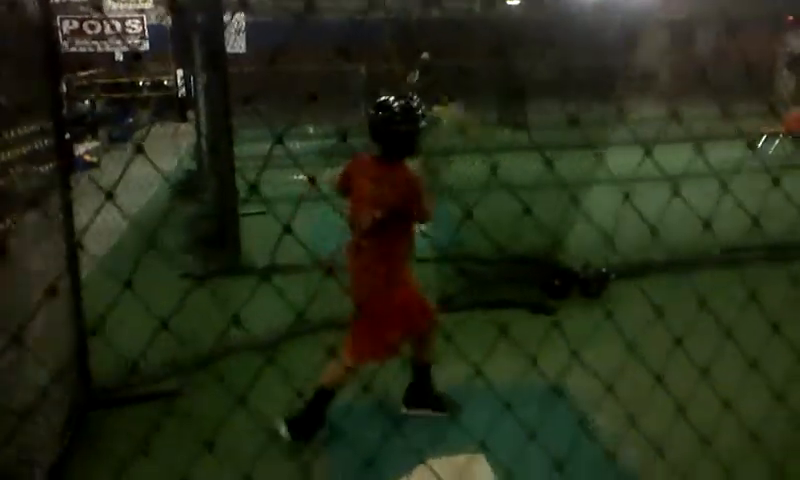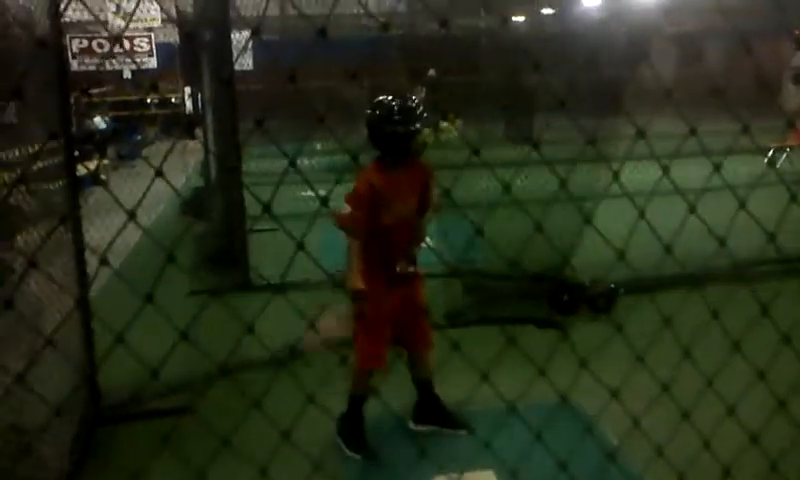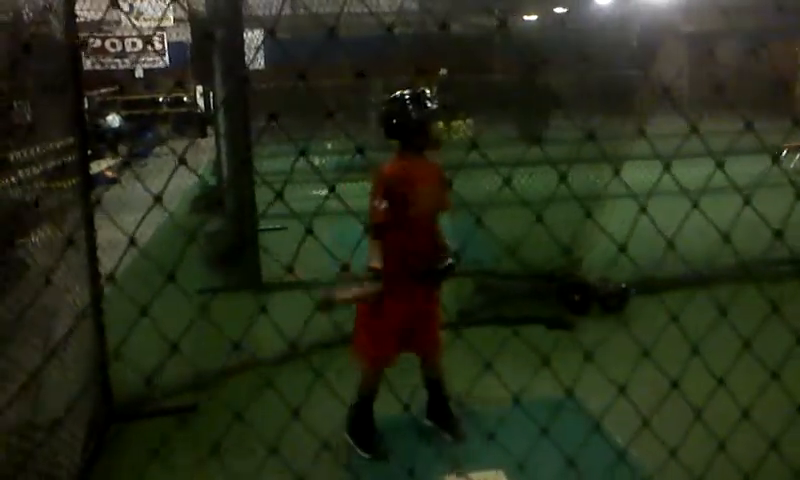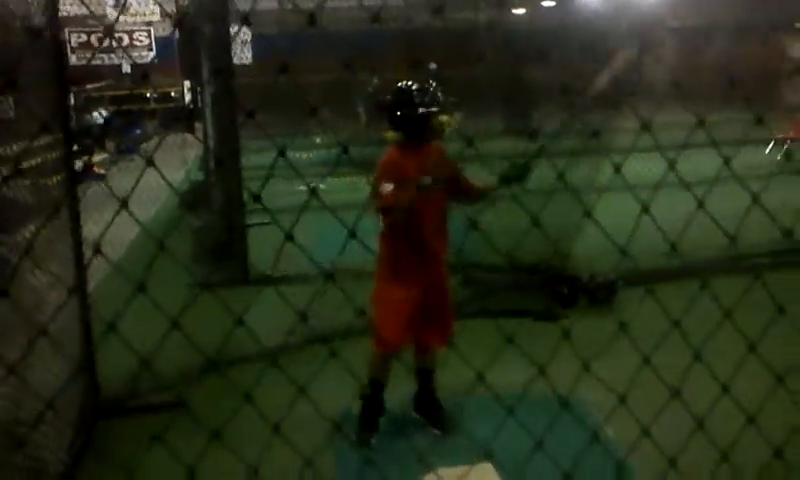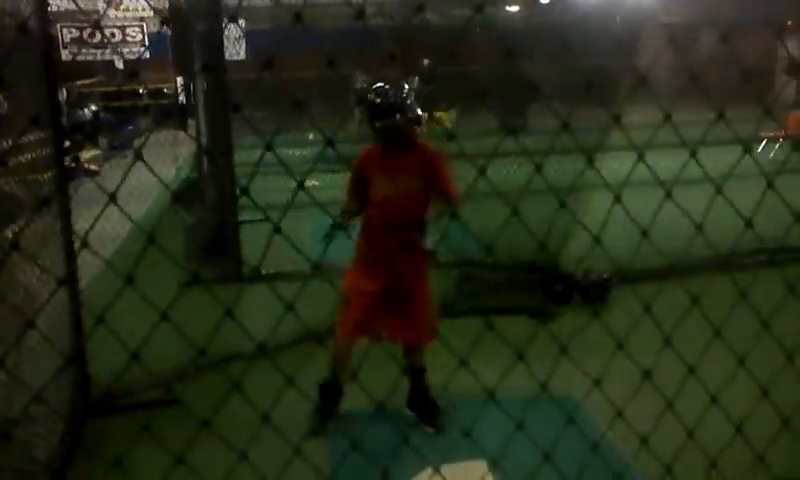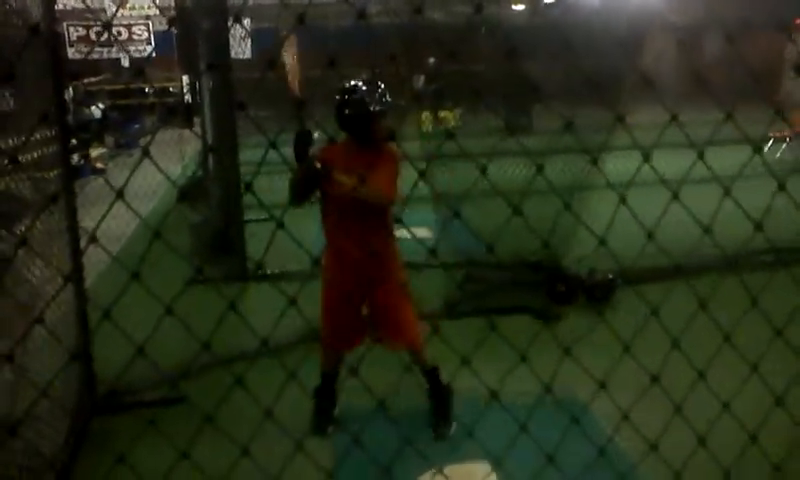
dt=0.5s
person 1, frame 1
left shoulder: (361, 164)
right shoulder: (407, 180)
left elbow: (339, 187)
right elbow: (422, 214)
left hip: (386, 269)
right hip: (383, 274)
left knee: (423, 321)
right knee: (361, 349)
left ankle: (420, 391)
right ankle: (307, 416)
person 1, frame 2
left shoulder: (419, 171)
right shoulder: (369, 183)
right elbow: (355, 237)
left wrist: (411, 256)
right wrist: (356, 280)
left hip: (404, 272)
right hip: (375, 279)
left knee: (418, 340)
right knee: (370, 354)
left ankle: (427, 407)
right ankle: (351, 421)
person 1, frame 3
left shoulder: (433, 169)
right shoulder: (391, 174)
right elbow: (379, 230)
left wrist: (442, 251)
right wrist: (377, 267)
left hip: (425, 274)
right hip: (394, 277)
left knee: (428, 343)
right knee: (378, 351)
left ankle: (437, 405)
right ankle: (360, 418)
person 1, frame 4
left shoulder: (437, 154)
right shoulder: (392, 163)
left elbow: (466, 194)
right elbow: (390, 211)
left wrist: (501, 183)
right wrist: (422, 184)
left hip: (433, 261)
right hip: (400, 265)
left knee: (429, 334)
right knee: (389, 338)
left ankle: (425, 397)
right ankle: (372, 404)
person 1, frame 5
left shoulder: (429, 157)
right shoulder: (368, 159)
left elbow: (450, 199)
right elbow: (356, 199)
left wrist: (420, 219)
right wrist: (343, 218)
left hip: (410, 258)
right hip: (371, 257)
left knee: (414, 329)
right knee: (348, 328)
left ankle: (419, 394)
right ankle: (331, 393)
person 1, frame 6
left shoulder: (387, 155)
right shoulder: (328, 155)
left elbow: (380, 199)
right elbow: (296, 198)
left wrist: (332, 174)
right wrist: (303, 162)
left hip: (382, 258)
right hip: (341, 260)
left knee: (406, 329)
right knee: (335, 334)
left ankle: (438, 393)
right ankle: (326, 396)
